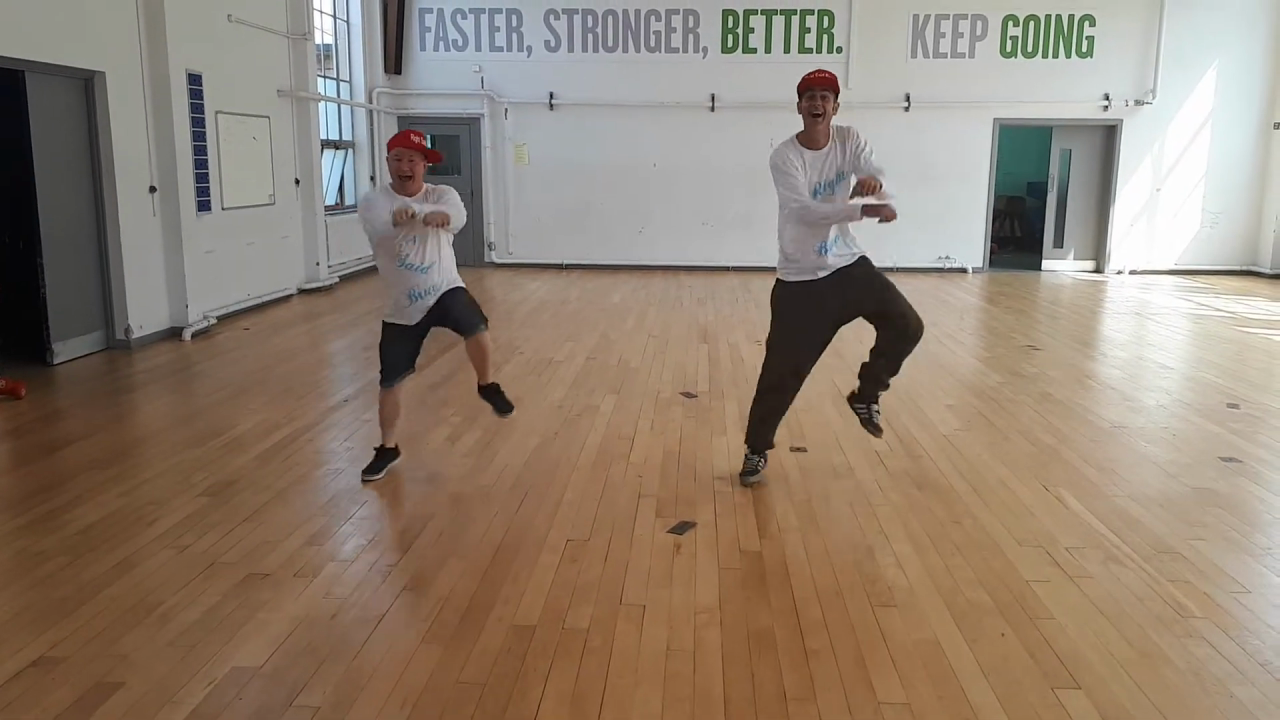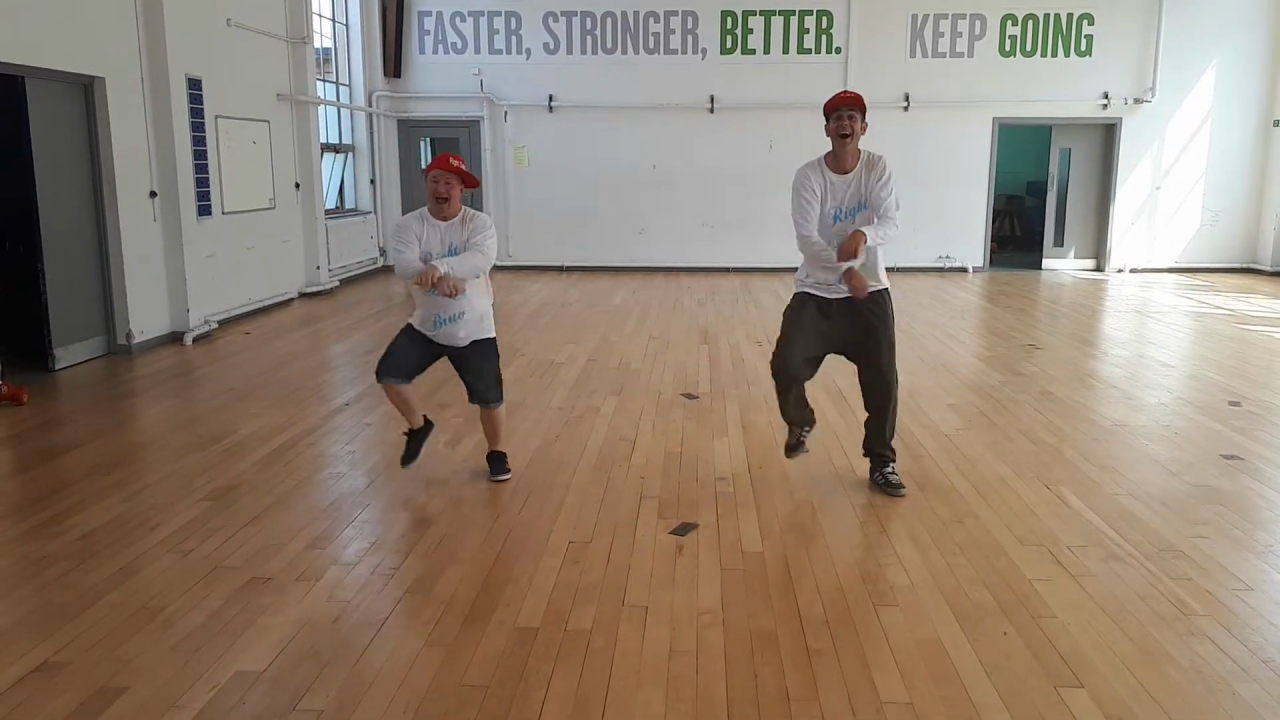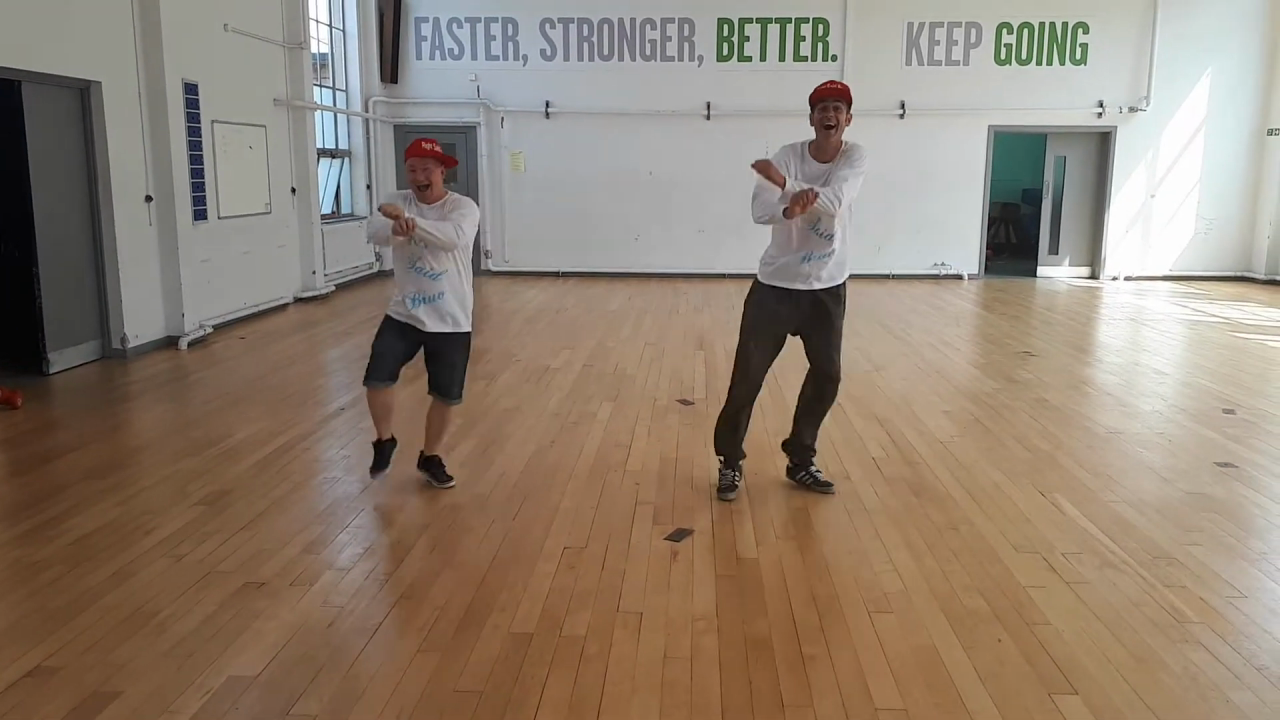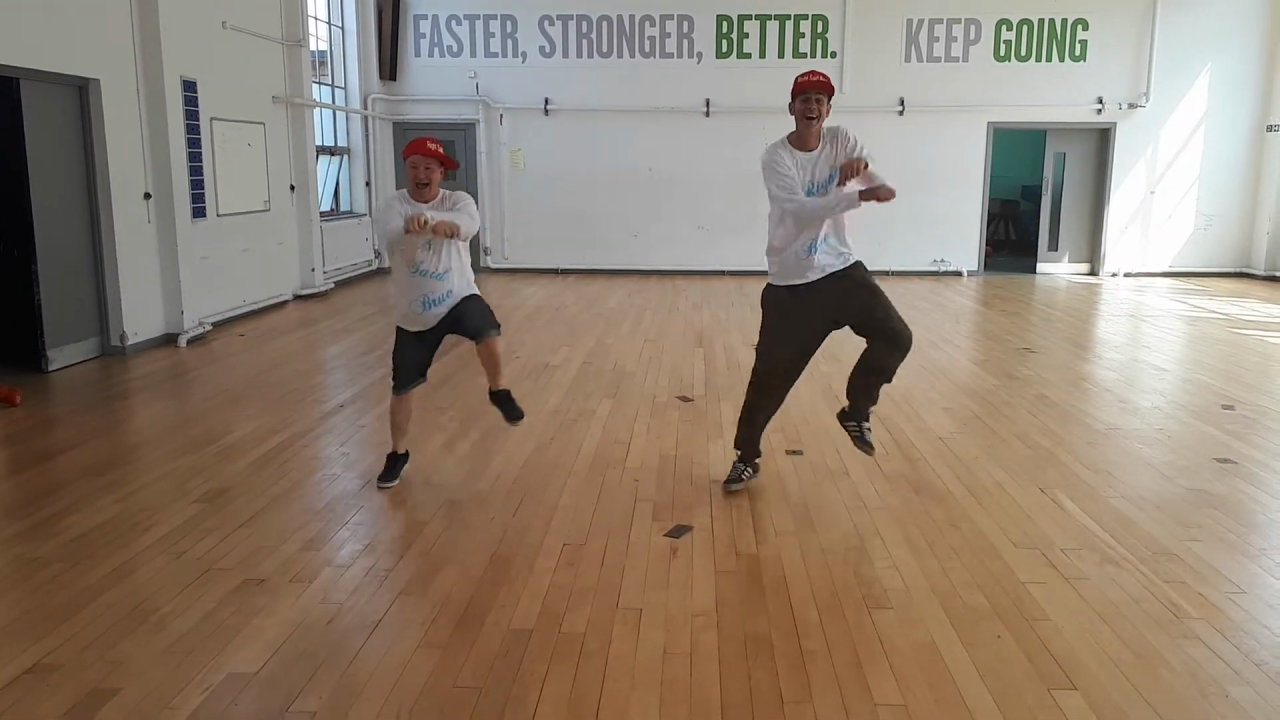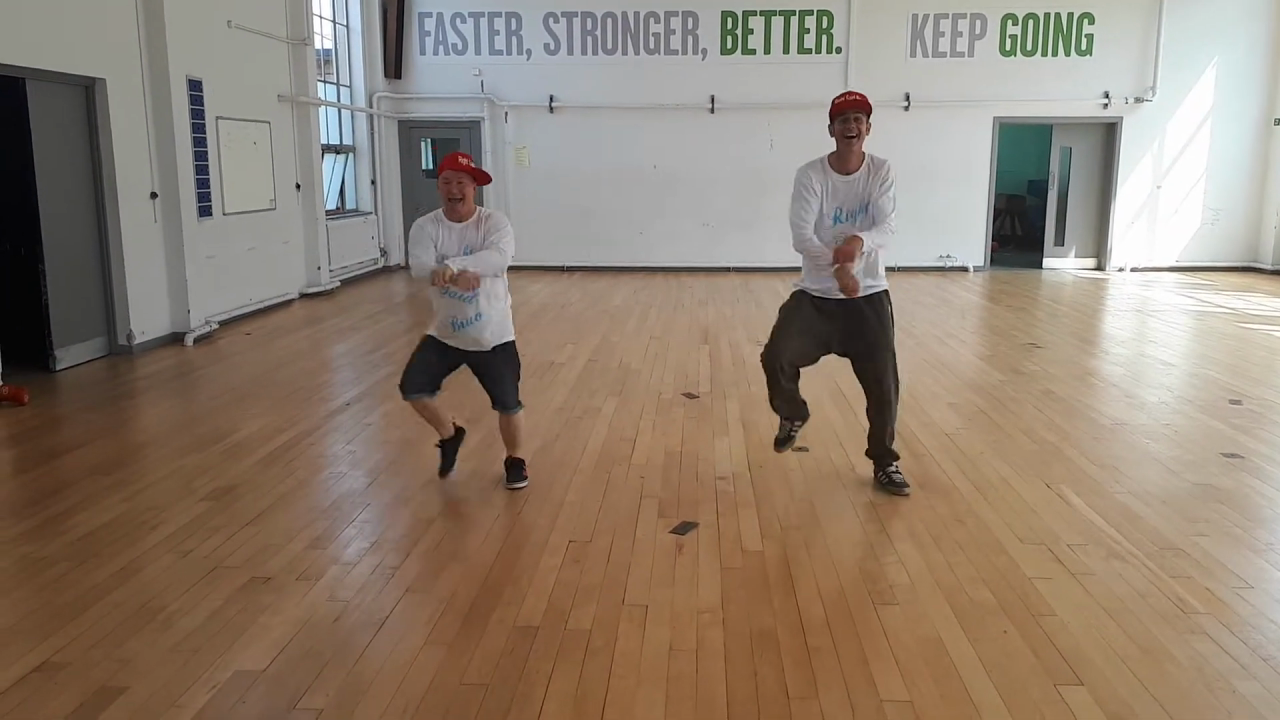
dt=0.3s
person 1, frame 1
left shoulder: (850, 139)
right shoulder: (783, 156)
left elbow: (880, 177)
right elbow: (809, 212)
left wrist: (872, 181)
right wrist: (865, 209)
left hip: (849, 264)
right hip: (800, 278)
left knee: (907, 326)
right knee: (782, 367)
left ankle: (867, 395)
right ankle: (757, 448)
person 1, frame 2
left shoulder: (878, 167)
right shoulder: (809, 175)
left elbow: (889, 224)
right elbow: (806, 236)
left wrist: (863, 236)
right wrist: (842, 270)
left hip: (870, 292)
right hip: (814, 292)
left knee: (882, 382)
right knee: (786, 367)
left ankle: (882, 463)
right ankle: (800, 420)
person 1, frame 3
left shoulder: (855, 157)
right shoulder: (786, 155)
left elbow: (833, 202)
right elbow: (761, 210)
left wrist: (784, 183)
right wrist: (790, 208)
left hip: (826, 286)
right hip: (774, 282)
left knee: (825, 375)
right knee: (748, 371)
left ankle: (802, 461)
right ankle: (730, 460)
person 1, frame 4
left shoulder: (841, 141)
right shoulder: (775, 157)
left elbow: (876, 184)
right elbow: (799, 211)
left wrist: (863, 171)
right wrist: (860, 194)
left hip: (842, 270)
right hip: (787, 282)
left knee: (895, 339)
right knee: (770, 373)
left ankle: (857, 411)
right ankle: (747, 456)
person 1, frame 5
left shoulder: (881, 170)
right shoulder: (809, 174)
left elbow: (884, 231)
right elbow: (802, 238)
left wrist: (859, 244)
right wrist: (837, 268)
left hip: (868, 294)
right hip: (814, 293)
left knee: (883, 384)
right knee: (776, 357)
left ankle: (884, 461)
right ankle: (793, 414)
person 2, frame 1
left shoulder: (443, 194)
right shoulder: (373, 200)
left elbow: (456, 217)
right elbow: (382, 232)
left wrist: (419, 212)
right wrist: (425, 218)
left hip: (445, 291)
right hip: (401, 307)
left knee: (476, 328)
right knee: (390, 382)
left ankle: (488, 386)
right ankle: (387, 449)
person 2, frame 2
left shoulder: (480, 224)
right shoulder: (410, 225)
left elbow: (480, 261)
right elbow: (402, 263)
left wrist: (438, 270)
right wrist: (431, 276)
left hip: (474, 329)
right hip: (425, 325)
left knee: (490, 400)
right knee: (389, 377)
left ankle: (496, 454)
right ankle: (417, 427)
person 2, frame 3
left shoulder: (464, 207)
right shoulder: (400, 202)
left elbow: (455, 236)
right elbow: (375, 233)
left wrist: (411, 221)
right wrist: (397, 226)
left hip: (450, 318)
right hip: (404, 312)
left knee: (447, 396)
right knee: (378, 380)
left ankle: (431, 457)
right ankle: (384, 441)
person 2, frame 4
left shoulder: (458, 201)
right shoulder: (391, 206)
left elbow: (467, 226)
right elbow: (392, 240)
left wrist: (425, 218)
right wrist: (433, 229)
left hip: (460, 298)
right hip: (413, 315)
left knee: (487, 331)
right knee: (403, 388)
left ankle: (498, 392)
right ankle: (397, 453)
person 2, frame 5
left shoulder: (495, 223)
right shoulder: (425, 227)
left elbow: (498, 258)
right elbow: (421, 266)
left wrist: (452, 267)
right wrist: (457, 274)
left hip: (493, 334)
right hip: (446, 333)
left knee: (508, 406)
right knee: (414, 390)
left ankle: (514, 461)
right ankle: (449, 435)
